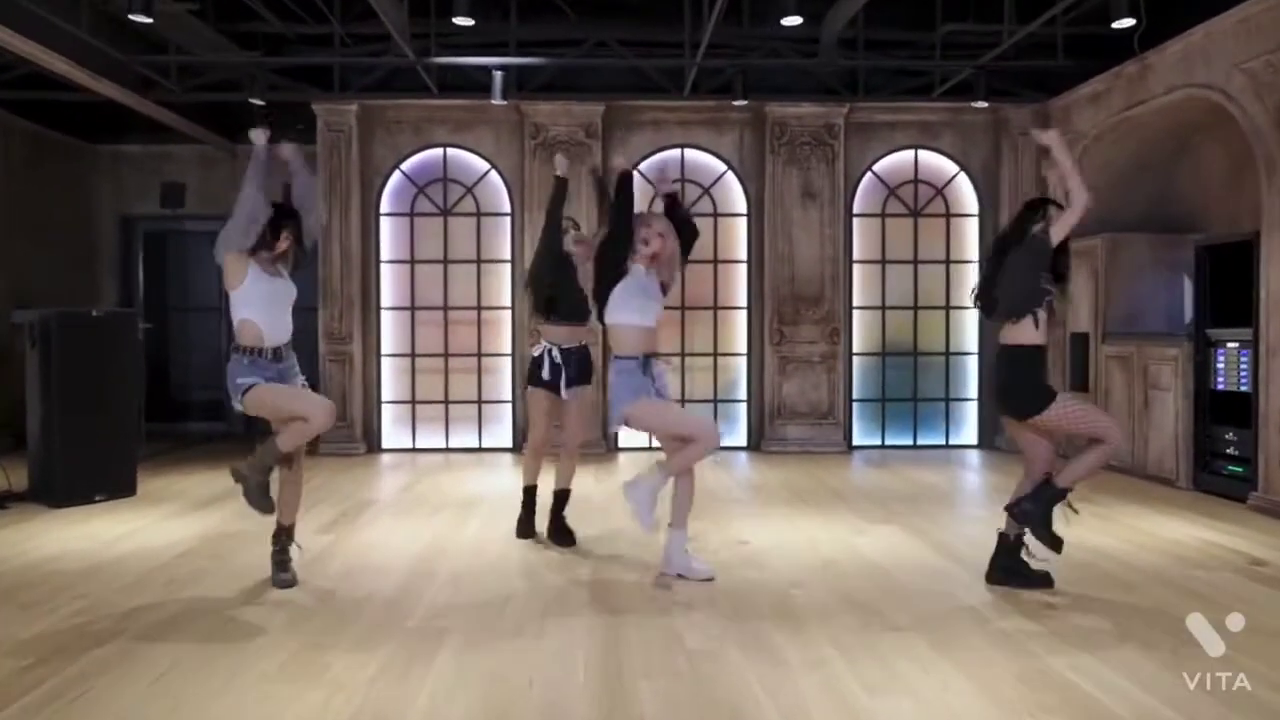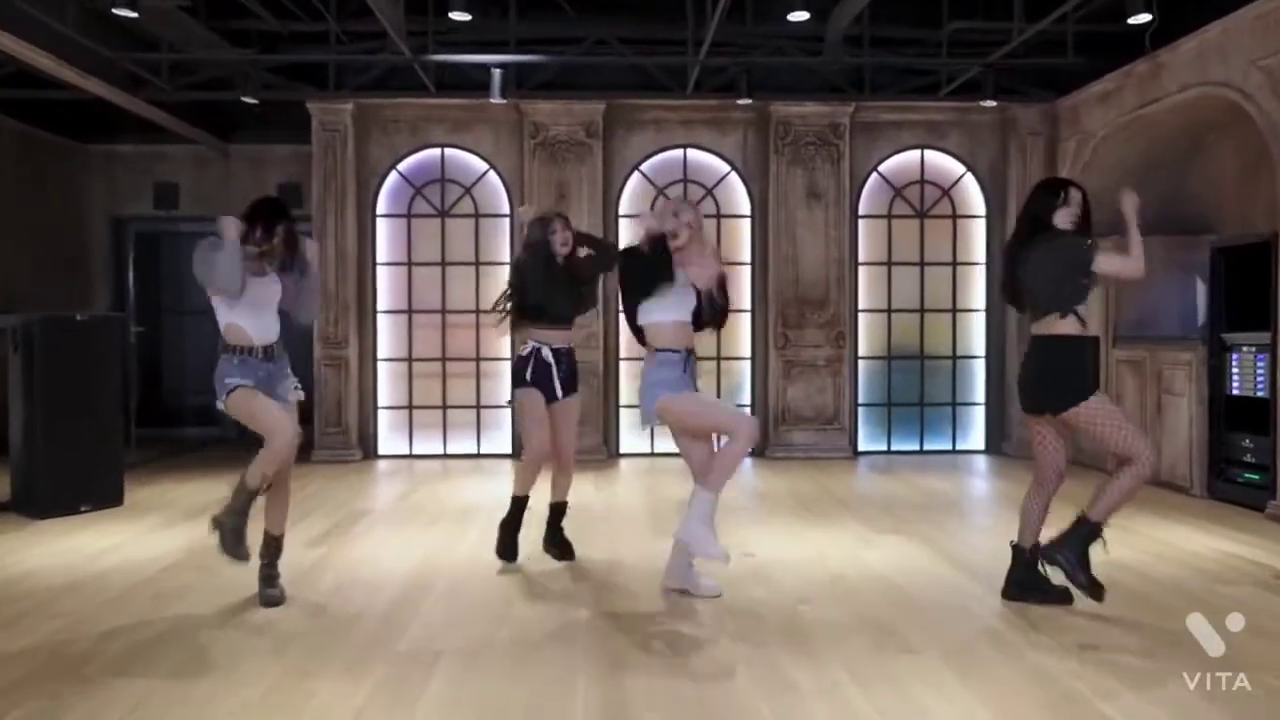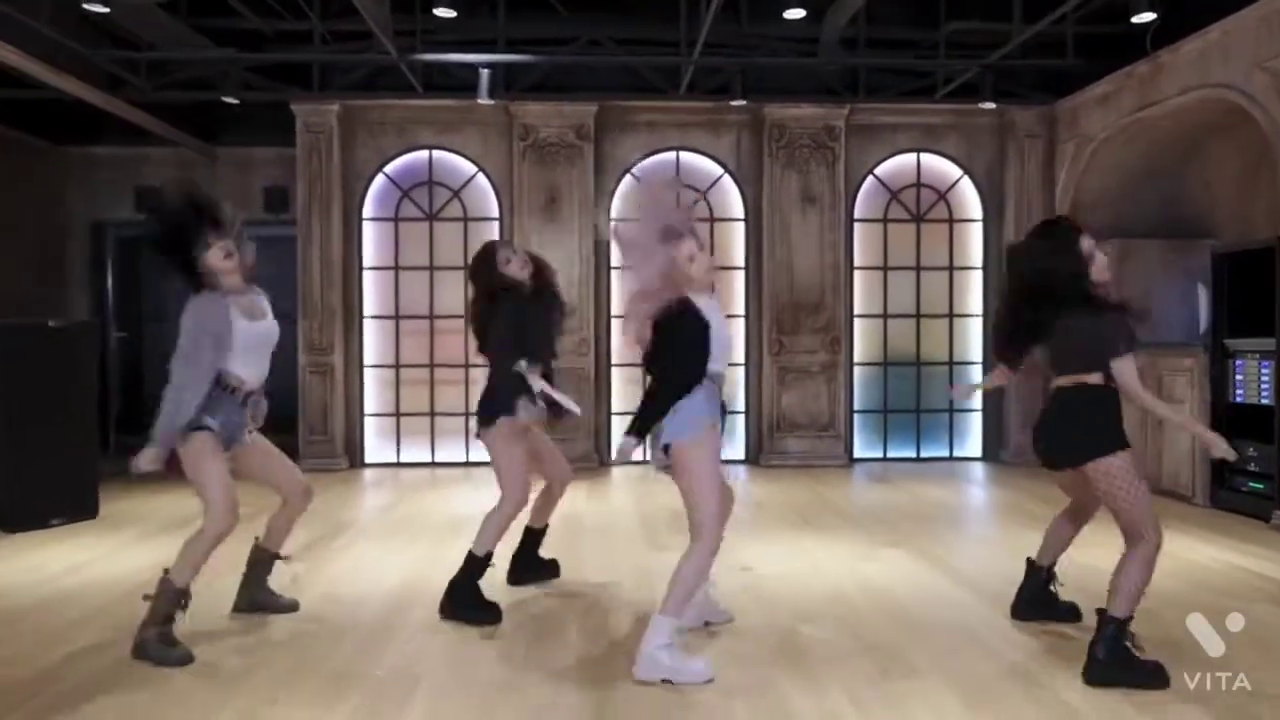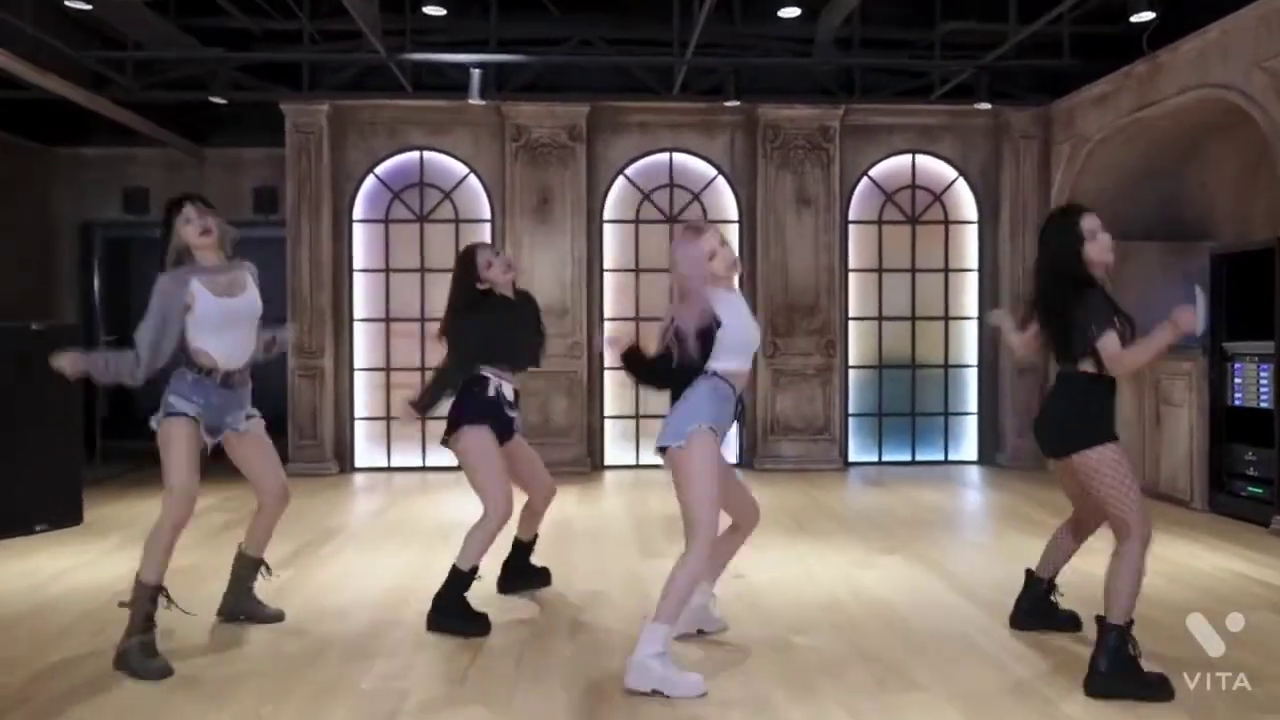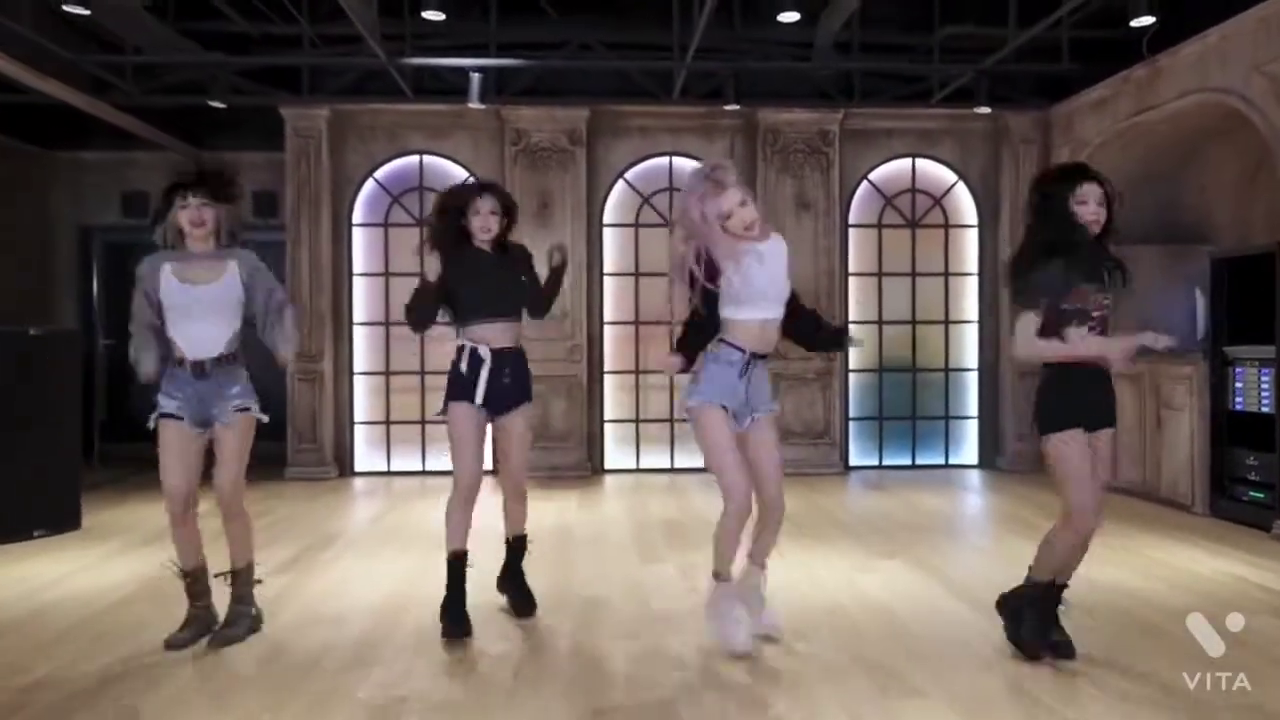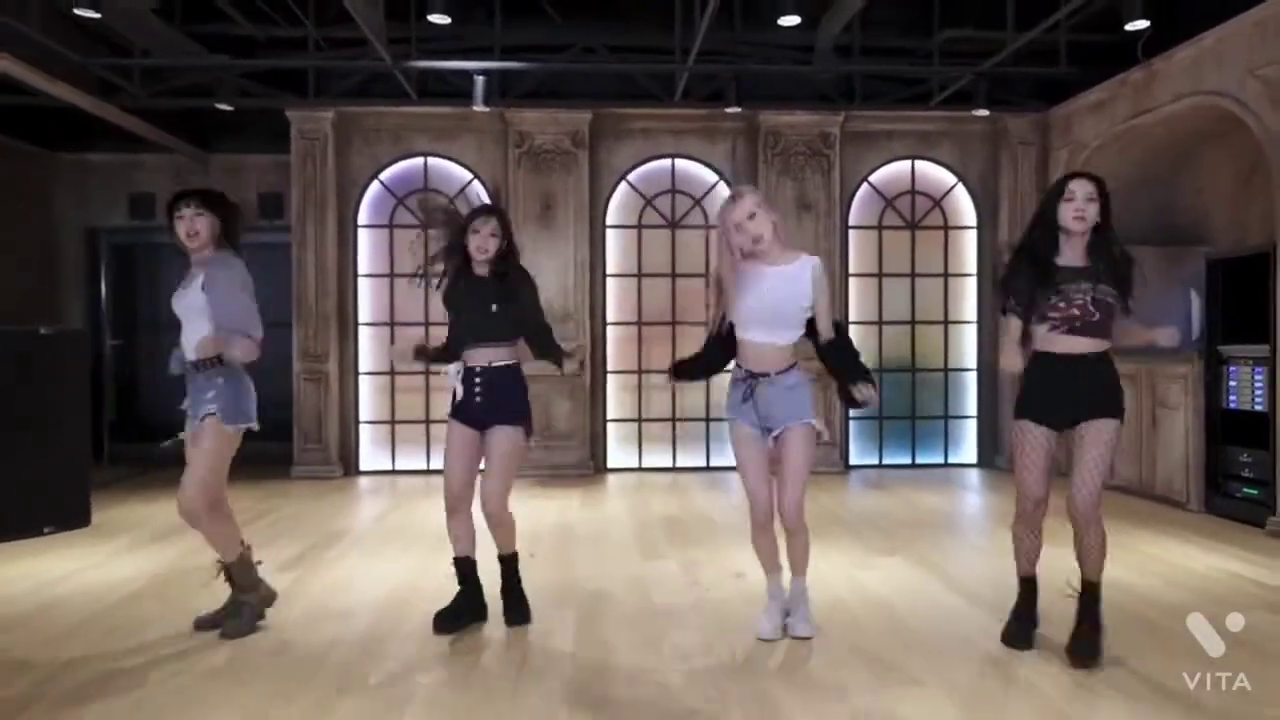
dt=0.2s
person 1, frame 1
left shoulder: (1015, 261)
right shoulder: (1031, 251)
right elbow: (1081, 203)
right wrist: (1058, 149)
left hip: (1008, 374)
right hip: (1024, 376)
left knee: (1042, 464)
right knee: (1109, 435)
left ankle: (1007, 560)
right ankle: (1040, 500)
person 1, frame 2
left shoulder: (1027, 254)
right shoulder: (1067, 247)
right elbow: (1135, 267)
right wrist: (1131, 218)
left hip: (1035, 369)
right hip: (1067, 369)
left knee: (1050, 474)
right knee: (1142, 459)
left ankle: (1022, 574)
right ankle: (1073, 543)
person 1, frame 3
left shoulder: (1046, 313)
right shoulder: (1103, 316)
left elbow: (1007, 367)
right elbow: (1137, 392)
left wrist: (980, 384)
right wrist: (1200, 431)
left hip: (1053, 426)
right hip: (1093, 425)
left knee: (1083, 504)
right knee: (1145, 534)
left ankle: (1034, 591)
right ankle: (1108, 650)
person 1, frame 4
left shoulder: (1059, 297)
right shoulder: (1090, 299)
left elbow: (1023, 349)
right elbow: (1123, 364)
left wrist: (1003, 323)
right wrist: (1173, 329)
left hip: (1059, 416)
right hip: (1081, 419)
left knee: (1089, 514)
right knee: (1135, 532)
left ankle: (1032, 598)
right ankle: (1113, 662)
person 1, frame 5
left shoulder: (1102, 264)
right shoulder: (1048, 269)
right elbow: (1023, 347)
left wrist: (1132, 341)
right wrist: (1094, 349)
left hip: (1097, 396)
right hip: (1060, 396)
left knee: (1084, 517)
right knee: (1082, 516)
left ankle: (1039, 603)
right ankle: (1021, 604)
person 1, frame 6
left shoulder: (1114, 264)
right shoulder: (1030, 267)
left elbow: (1118, 331)
right elbow: (1012, 334)
left wrist: (1151, 335)
right wrist: (1011, 352)
left hip: (1097, 387)
right hip: (1042, 385)
left knee: (1084, 504)
right knee: (1029, 503)
left ankle: (1090, 610)
right ankle: (1027, 602)
person 2, frame 1
left shoulder: (282, 266)
right shoulder: (237, 259)
left elbow: (308, 214)
right elbow: (249, 211)
left wrist: (295, 161)
right wrist: (260, 152)
left hip: (285, 370)
right hip: (249, 375)
left knee: (294, 462)
right knee: (324, 414)
left ankle: (281, 557)
right ankle: (258, 467)
person 2, frame 2
left shoulder: (277, 268)
right shoulder: (213, 254)
left elbow: (308, 311)
right elbow: (227, 283)
left wrist: (310, 265)
right wrist: (230, 241)
left hip: (279, 370)
right hip: (238, 373)
left knee: (283, 474)
right knee: (286, 437)
left ankle: (270, 572)
right ankle: (234, 509)
person 2, frame 3
left shoulder: (258, 300)
right shoulder: (206, 307)
right elbow: (191, 376)
left wrist: (252, 401)
right wrist: (160, 443)
left hip: (240, 415)
right hip: (202, 421)
left knee: (298, 492)
right knee: (221, 515)
left ankle: (253, 588)
right ankle: (154, 626)
person 2, frame 4
left shoulder: (250, 273)
right shoulder: (180, 284)
right elbow: (145, 356)
left wrist: (271, 341)
right wrist: (89, 365)
left hip: (236, 397)
right hip: (189, 397)
left knee: (276, 491)
right knee: (180, 504)
left ankle: (238, 594)
person 2, frame 5
left shoulder: (242, 264)
right shoulder: (154, 269)
left elbow: (274, 307)
right elbow: (145, 330)
left wrist: (285, 339)
right wrist: (146, 357)
left hip: (230, 385)
right hip: (178, 389)
left knee: (229, 493)
right knee: (177, 500)
left ankle: (244, 600)
right ankle: (199, 607)
person 2, frame 6
left shoulder: (226, 266)
right shoulder: (196, 273)
left elbow: (244, 328)
left wrist: (243, 344)
right wrist: (182, 358)
left hip: (224, 390)
right hip: (202, 391)
left knee: (192, 502)
right knee: (210, 502)
left ankle: (251, 588)
right ankle: (242, 596)
person 3, frame 1
left shoulder: (651, 278)
right shoulder: (614, 266)
left elbow: (686, 240)
right elbow: (620, 221)
left wrist: (671, 197)
right wrist: (626, 176)
left hip: (651, 379)
right hip: (628, 379)
left knee: (685, 463)
right knee: (708, 437)
left ankle: (677, 554)
right ankle: (646, 487)
person 3, frame 2
left shoulder: (683, 275)
right shoulder: (641, 261)
left elbow: (709, 320)
left wrist: (716, 282)
left hip: (682, 381)
right hip: (664, 382)
left knee: (706, 474)
right knee: (745, 427)
left ankle: (681, 568)
right ankle: (698, 517)
person 3, frame 3
left shoulder: (689, 309)
right shoulder: (685, 313)
right elbow: (670, 380)
right wrist: (636, 433)
left hip: (693, 421)
right hip: (692, 421)
left knee: (722, 504)
right knee: (708, 533)
left ankle: (696, 599)
right ankle: (656, 648)
person 3, frame 4
left shoulder: (728, 299)
right shoulder: (703, 308)
right elbow: (663, 373)
right wrist: (631, 355)
left hip: (707, 423)
right hip: (698, 422)
left knee: (747, 512)
right knee: (704, 540)
left ankle: (696, 602)
right ankle: (647, 658)
person 3, frame 5
left shoulder: (775, 249)
right shoulder: (714, 260)
right elbow: (701, 327)
left wrist: (834, 335)
right wrist: (682, 355)
left hip: (757, 385)
right hip: (717, 381)
left knee: (772, 503)
right knee: (739, 502)
left ankle: (753, 594)
right ankle: (722, 598)
person 3, frame 6
left shoulder: (809, 269)
right shoulder: (736, 276)
left elbow: (826, 340)
left wrist: (855, 384)
left hip: (790, 396)
right hip: (745, 397)
left knee: (790, 509)
right knee: (761, 512)
left ankle: (798, 596)
right ankle: (775, 596)
person 4, frame 1
left shoulder: (591, 273)
right shoulder: (550, 267)
right elbow: (551, 226)
right wrist: (560, 179)
left hip: (579, 360)
right hip: (546, 359)
left knee: (572, 442)
right knee: (538, 442)
left ankle: (557, 516)
right ankle: (527, 509)
person 4, frame 2
left shoulder: (576, 270)
right shoulder: (532, 266)
left elbow: (606, 255)
left wrist: (577, 240)
right wrist: (539, 235)
left hip: (565, 364)
right hip: (533, 363)
left knee: (566, 454)
right knee: (538, 447)
left ankle: (554, 530)
right ankle: (512, 523)
person 4, frame 3
left shoulder: (541, 298)
right shoulder: (509, 304)
right elbow: (504, 359)
right wrist: (522, 400)
left hip: (521, 404)
right hip: (505, 404)
left knee: (560, 475)
right knee: (515, 495)
left ankle: (526, 558)
right ankle: (461, 590)
person 4, frame 4
left shoulder: (526, 307)
right shoulder: (479, 311)
right elbow: (456, 367)
right wrist: (422, 403)
left hip: (503, 413)
right hip: (476, 410)
left knee: (543, 490)
right knee: (498, 509)
left ankle: (517, 568)
right ankle: (447, 603)
person 4, frame 5
left shoulder: (516, 257)
right shoulder: (452, 261)
left elbow: (537, 306)
right elbow: (420, 317)
left wrist: (556, 269)
right wrist: (428, 282)
left hip: (512, 371)
right hip: (469, 373)
left knee: (514, 480)
right knee: (466, 482)
left ankle: (513, 574)
right ankle: (455, 593)
person 4, frame 6
left shoulder: (516, 280)
right shoulder: (455, 284)
left elbow: (537, 335)
left wrist: (561, 358)
right wrist: (422, 353)
left hip: (504, 390)
right hip: (466, 393)
left knee: (493, 502)
right knee: (454, 496)
left ankle: (512, 588)
right ankle: (470, 594)
